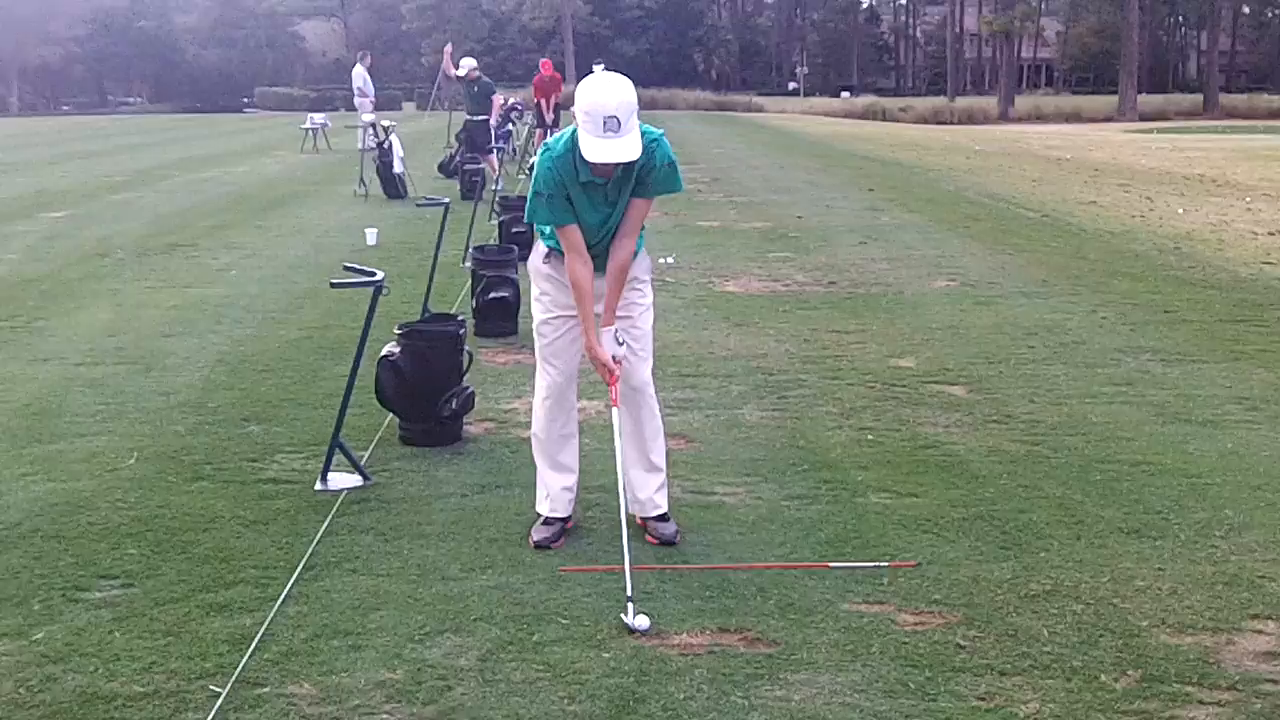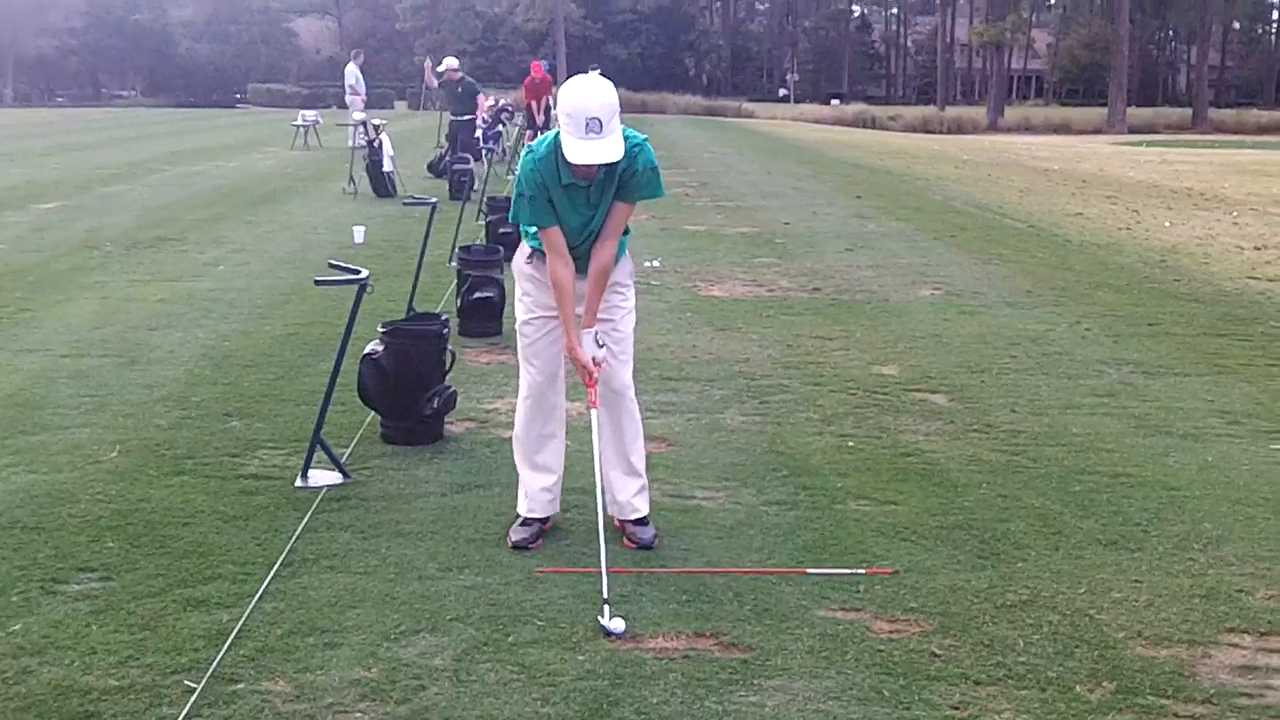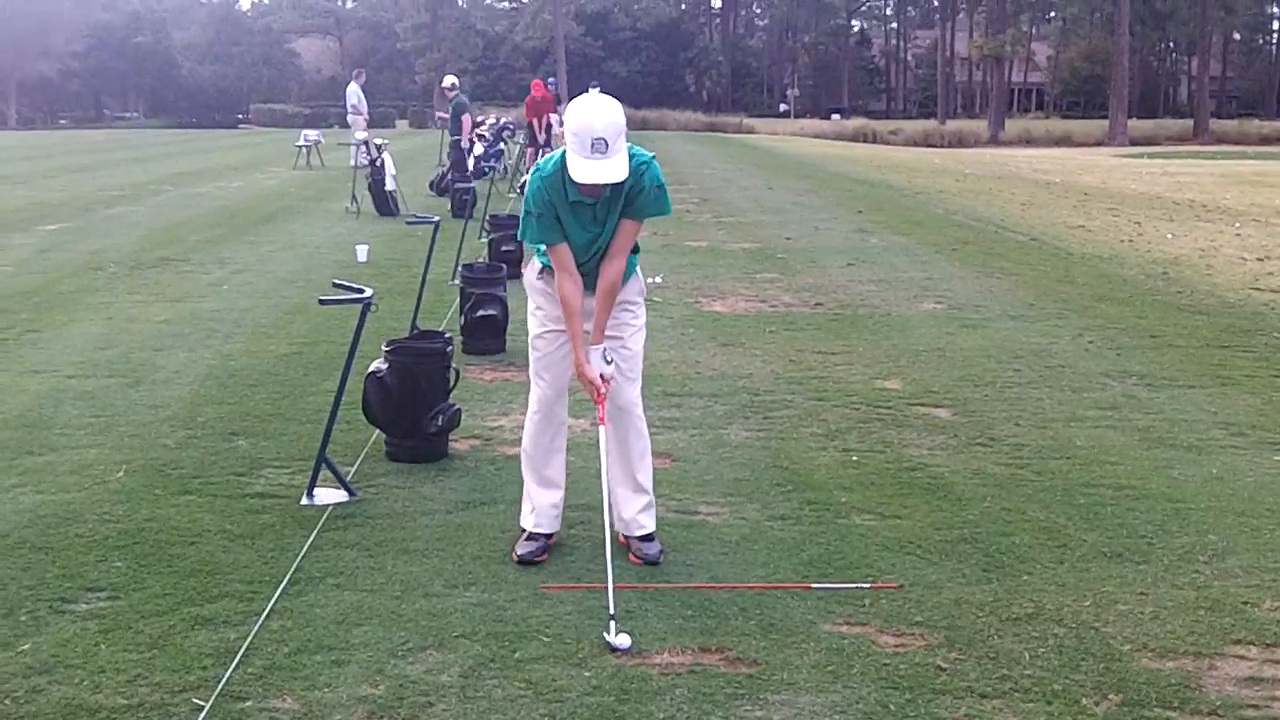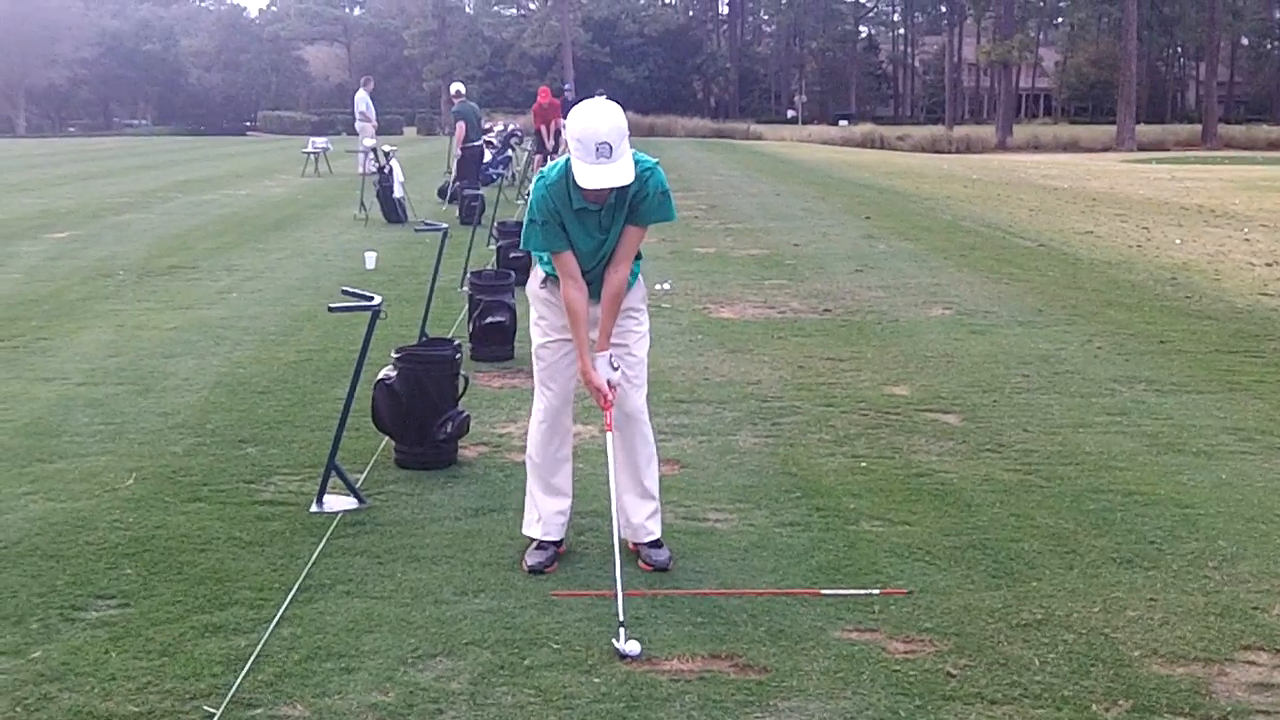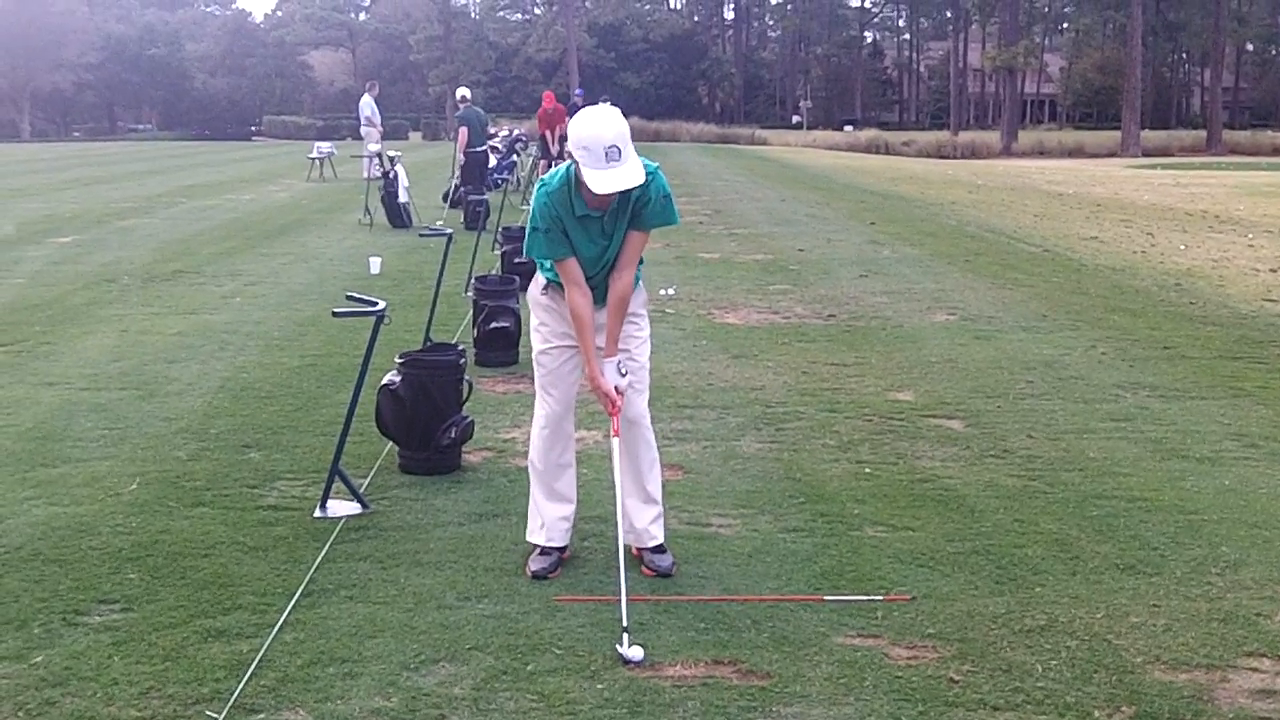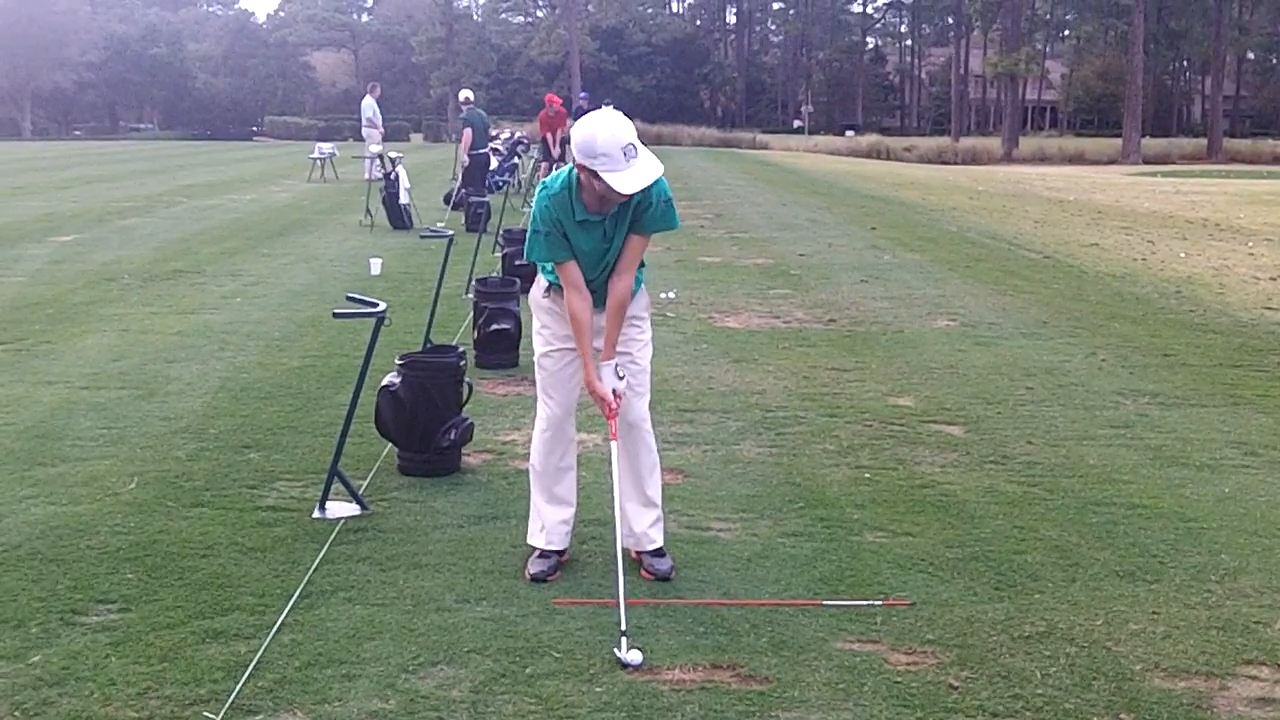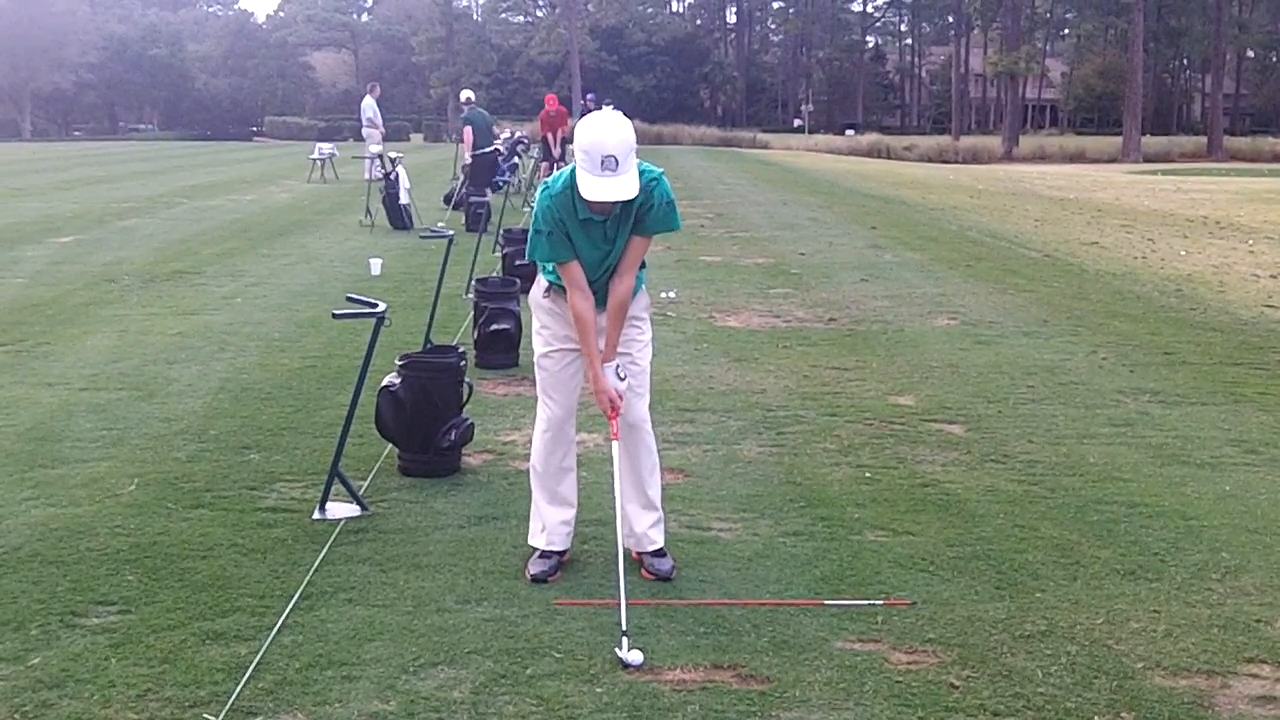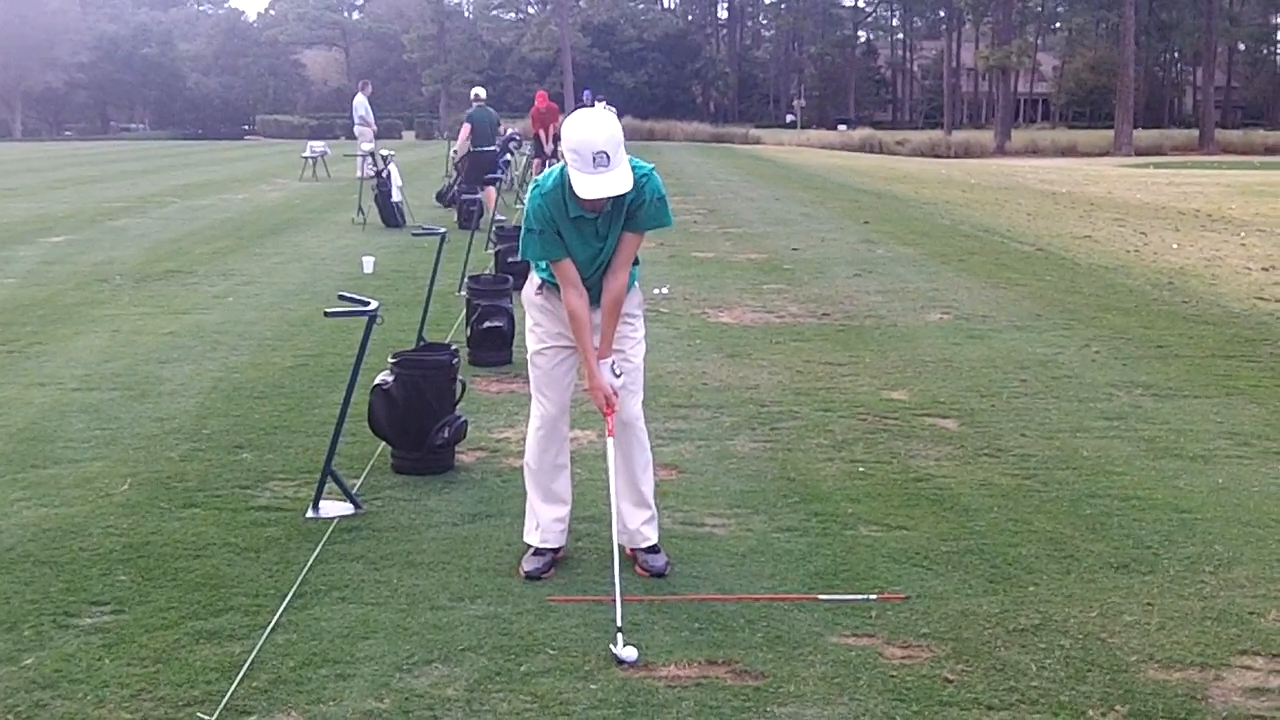
dt=0.4s
person 1, frame 1
left shoulder: (653, 149)
right shoulder: (554, 161)
left elbow: (624, 242)
right elbow: (576, 255)
left wrist: (609, 323)
right wrist: (591, 336)
left hip: (626, 269)
right hip: (559, 269)
left knee: (637, 382)
right knee: (555, 384)
left ankle: (651, 503)
right ankle: (555, 506)
person 1, frame 2
left shoulder: (636, 154)
right shoulder: (537, 163)
left elbow: (605, 244)
right elbow: (558, 257)
left wrist: (590, 326)
right wrist: (571, 339)
left hip: (610, 272)
right hip: (542, 270)
left knee: (618, 385)
right knee: (538, 384)
left ankle: (631, 507)
right ankle: (535, 507)
person 1, frame 3
left shoulder: (643, 172)
right shoulder: (545, 181)
left elbow: (614, 262)
right elbow: (567, 273)
left wrist: (599, 341)
right wrist: (580, 355)
left hip: (620, 290)
right hip: (553, 287)
left knee: (625, 402)
right knee: (546, 399)
left ankle: (637, 524)
right ankle: (540, 522)
person 1, frame 4
left shoulder: (647, 177)
right shoulder: (548, 188)
left elbow: (618, 268)
right elbow: (572, 282)
left wrist: (605, 350)
right wrist: (586, 362)
left hip: (623, 297)
right hip: (556, 296)
left knee: (632, 409)
right knee: (550, 409)
left ankle: (644, 529)
right ankle: (547, 530)
person 1, frame 5
left shoulder: (647, 184)
right shoulder: (550, 197)
left elbow: (624, 274)
right elbow: (576, 288)
left wrist: (612, 355)
right wrist: (593, 368)
left hip: (623, 302)
right hip: (557, 302)
left knee: (635, 413)
right knee: (552, 415)
left ankle: (647, 534)
right ankle: (551, 536)
person 1, frame 6
left shoulder: (650, 189)
right shoulder: (551, 200)
left elbow: (622, 277)
right elbow: (576, 292)
left wrist: (610, 358)
right wrist: (590, 372)
left hip: (625, 305)
right hip: (559, 304)
left knee: (635, 417)
right knee: (554, 418)
left ankle: (646, 538)
right ankle: (551, 539)
person 1, frame 7
left shoulder: (652, 188)
right shoulder: (553, 199)
left elbow: (623, 278)
right elbow: (578, 291)
left wrist: (611, 358)
right wrist: (595, 372)
left hip: (626, 305)
right hip: (560, 304)
left knee: (635, 418)
right knee: (555, 418)
left ankle: (647, 538)
right ankle: (551, 539)
person 1, frame 8
left shoulder: (643, 183)
right shoulder: (544, 197)
left elbow: (617, 274)
right elbow: (572, 289)
left wrist: (606, 354)
right wrist: (591, 369)
left hip: (619, 303)
right hip: (553, 302)
left knee: (629, 415)
right knee: (549, 416)
left ankle: (641, 534)
right ankle: (546, 537)
